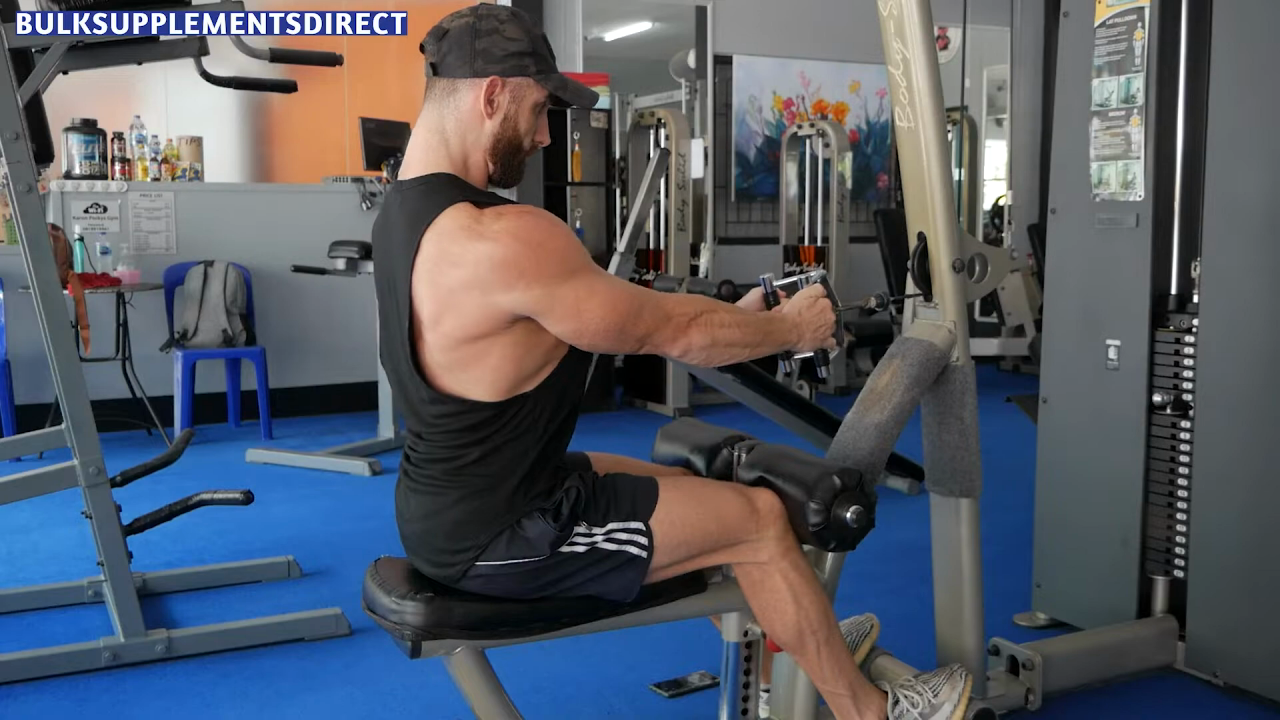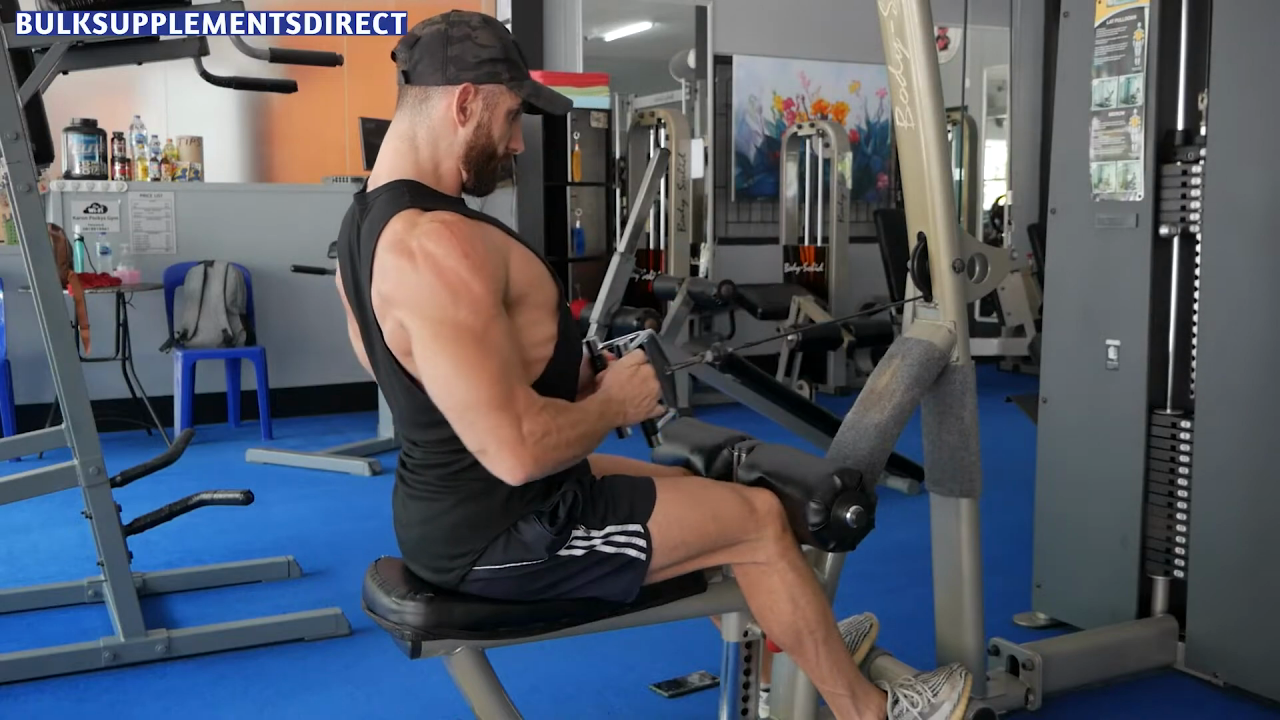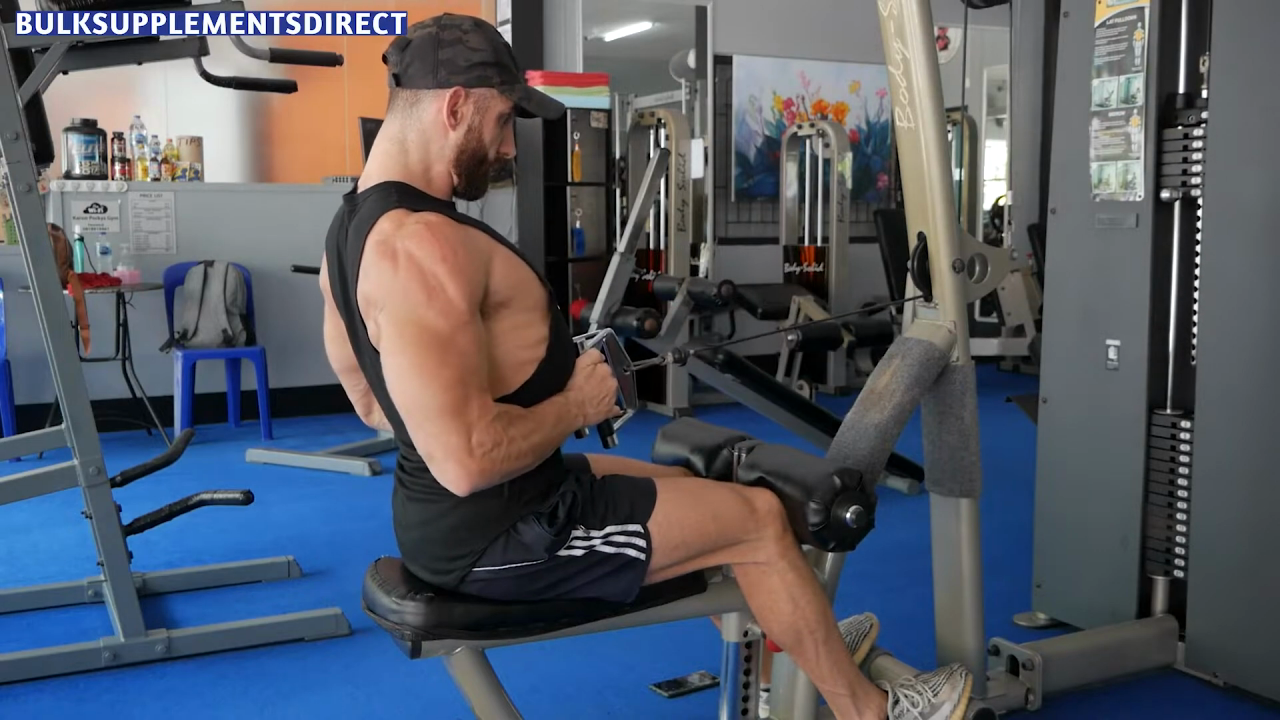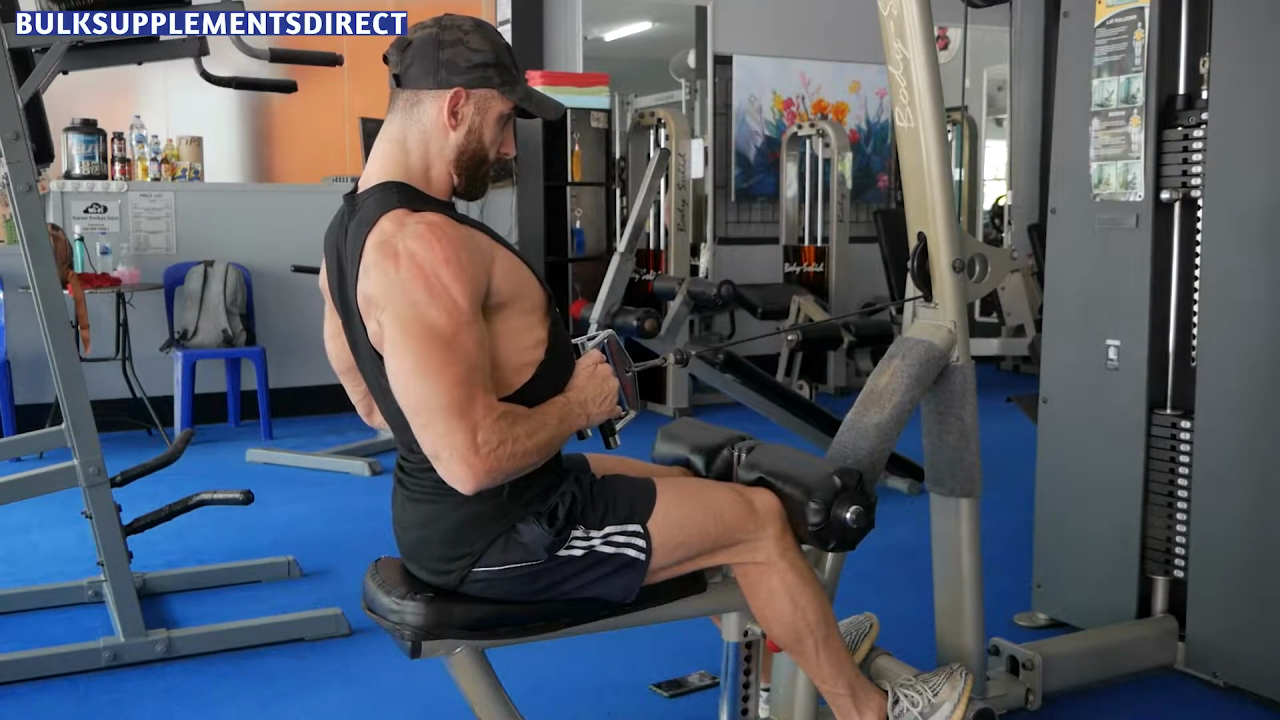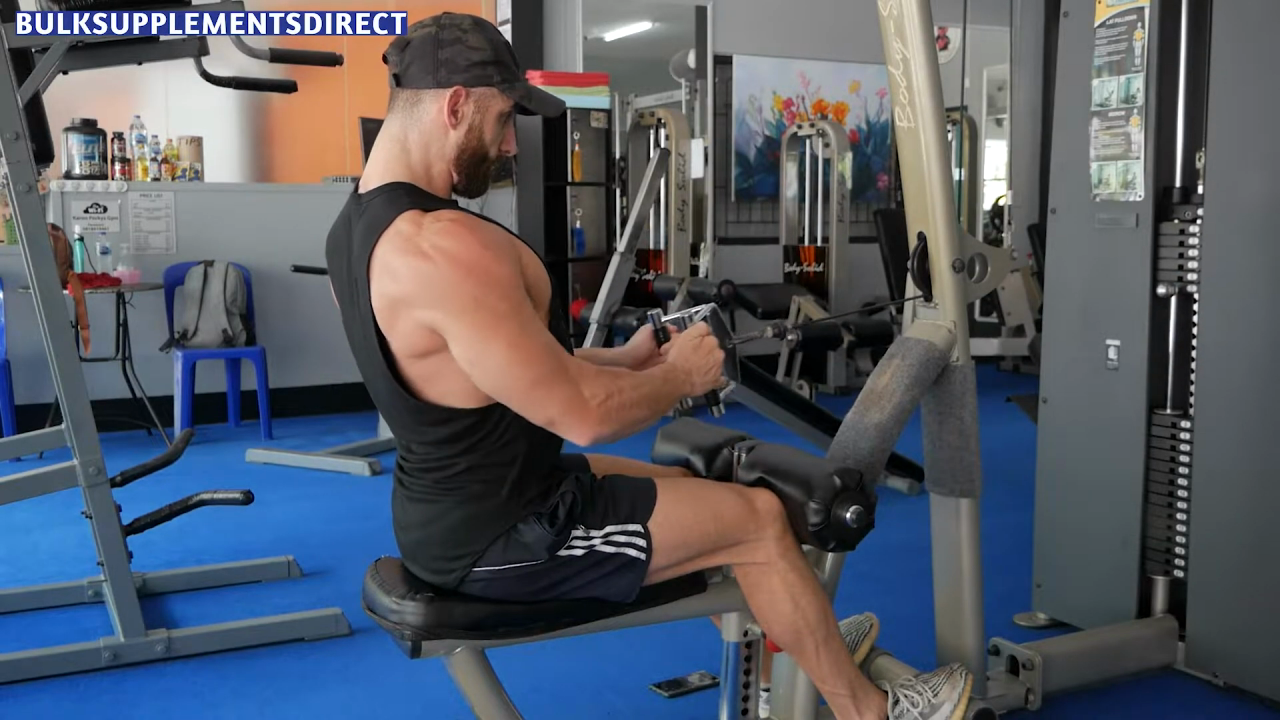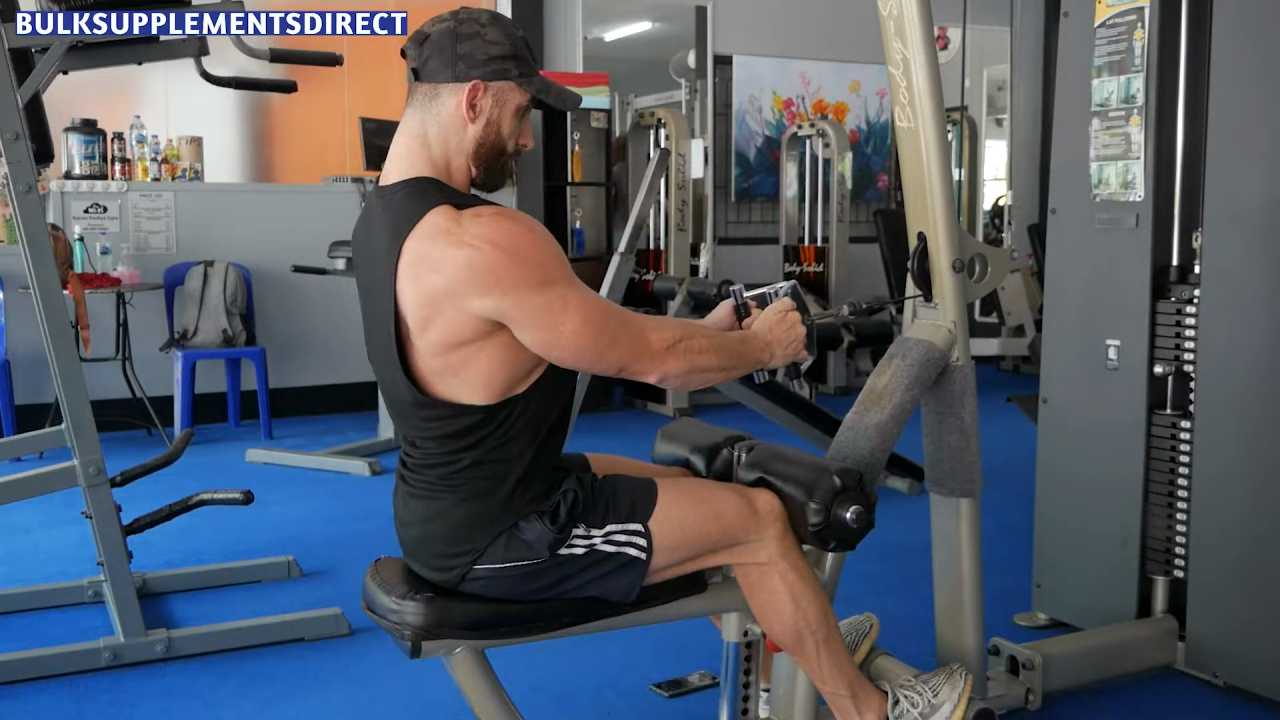
dt=0.5s
person 1, frame 1
left shoulder: (409, 207)
right shoulder: (496, 239)
right elbow: (674, 330)
left wrist: (740, 316)
right wrist: (792, 328)
left hip: (451, 502)
right hip: (501, 530)
left knee: (695, 491)
right knee: (760, 519)
left ankle: (803, 646)
person 1, frame 2
left shoulder: (371, 221)
right shoulder: (437, 246)
right elbow: (518, 452)
left wrist: (571, 382)
right wrist: (613, 405)
left hip: (446, 507)
right hip: (502, 532)
left knee: (695, 489)
right knee: (758, 519)
left ankle: (800, 645)
person 1, frame 3
left shoulder: (356, 226)
right shoulder: (421, 246)
right elbow: (468, 458)
left wrist: (550, 382)
right wrist: (576, 404)
left hip: (443, 515)
right hip: (500, 533)
left knee: (687, 488)
right knee: (758, 518)
left ankle: (804, 647)
person 1, frame 4
left shoulder: (357, 226)
right shoulder: (422, 246)
right elbow: (472, 458)
left wrist: (548, 376)
right wrist: (579, 404)
left hip: (443, 516)
right hip: (499, 533)
left knee: (686, 488)
right knee: (758, 518)
left ankle: (800, 649)
person 1, frame 5
left shoulder: (361, 226)
right shoulder: (443, 248)
right elbow: (587, 413)
left wrist: (625, 359)
right wrist: (685, 375)
left hip: (447, 506)
right hip: (500, 533)
left knee: (688, 487)
right knee: (758, 519)
left ankle: (802, 647)
person 1, frame 6
left shoulder: (388, 213)
right shoulder: (481, 242)
right elbow: (649, 358)
left wrist: (707, 334)
right wrist: (762, 346)
left hip: (449, 506)
right hip: (502, 534)
left knee: (688, 488)
right knee: (758, 520)
left ankle: (805, 649)
